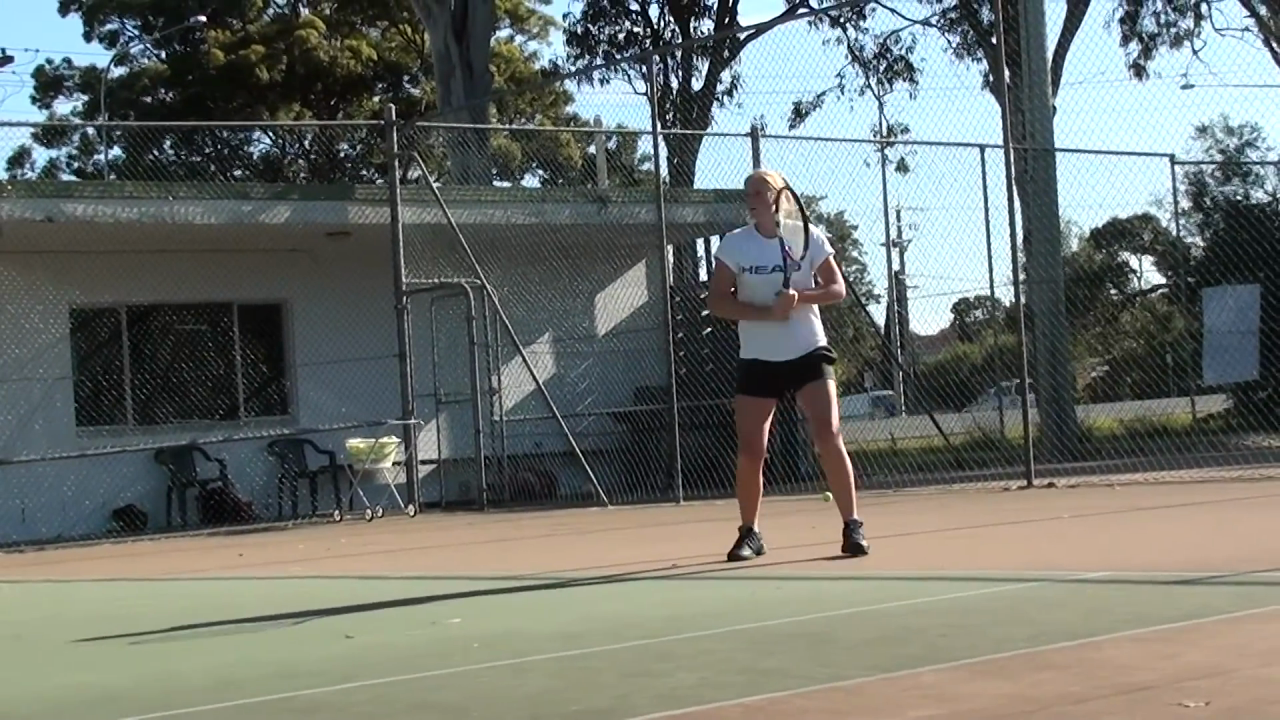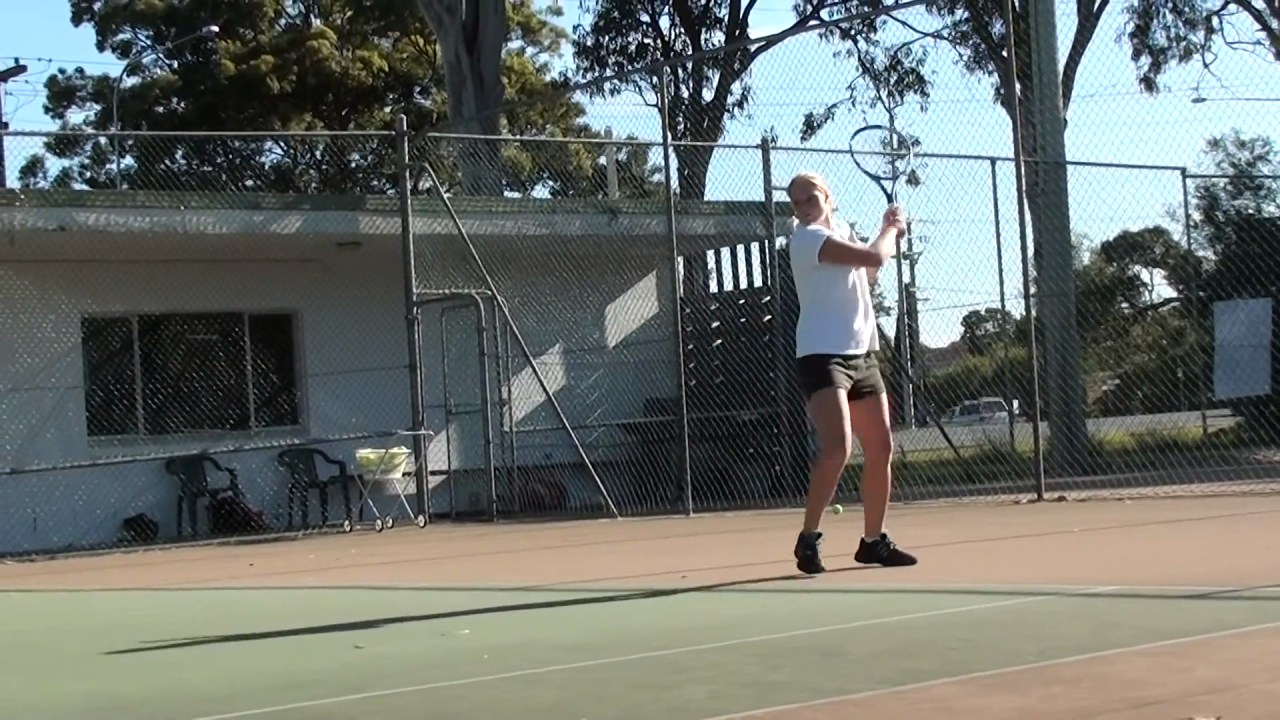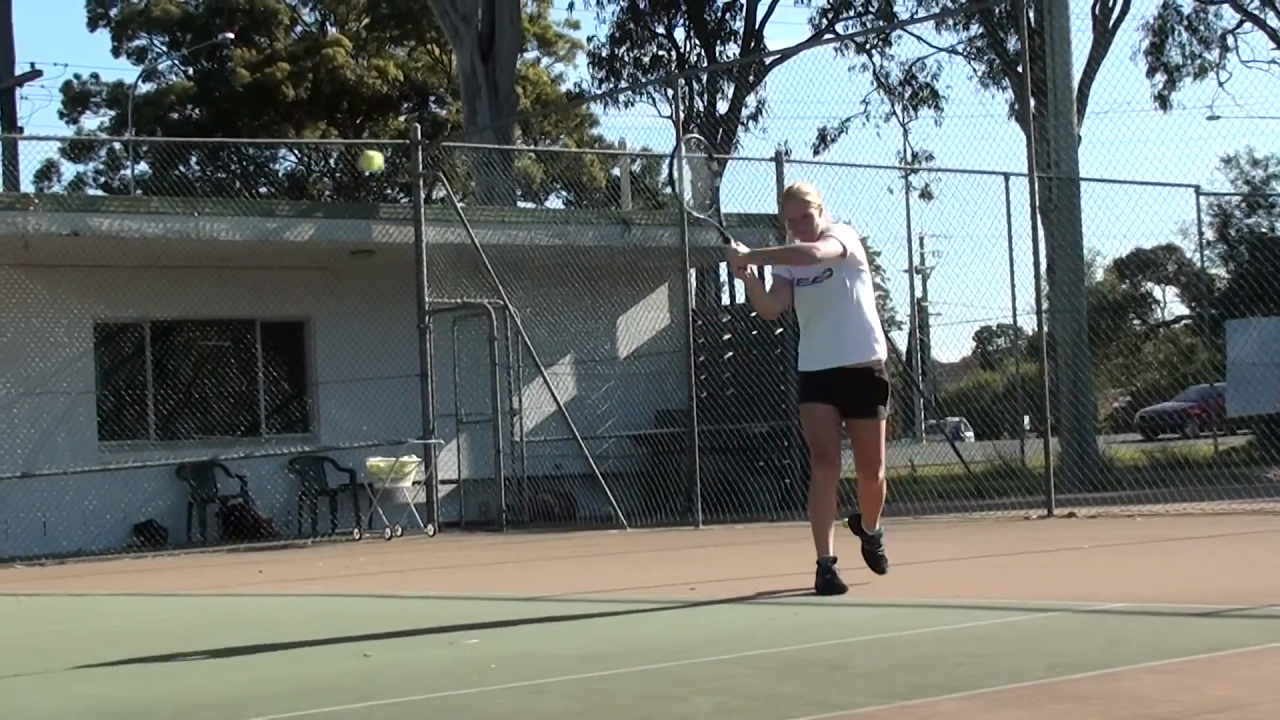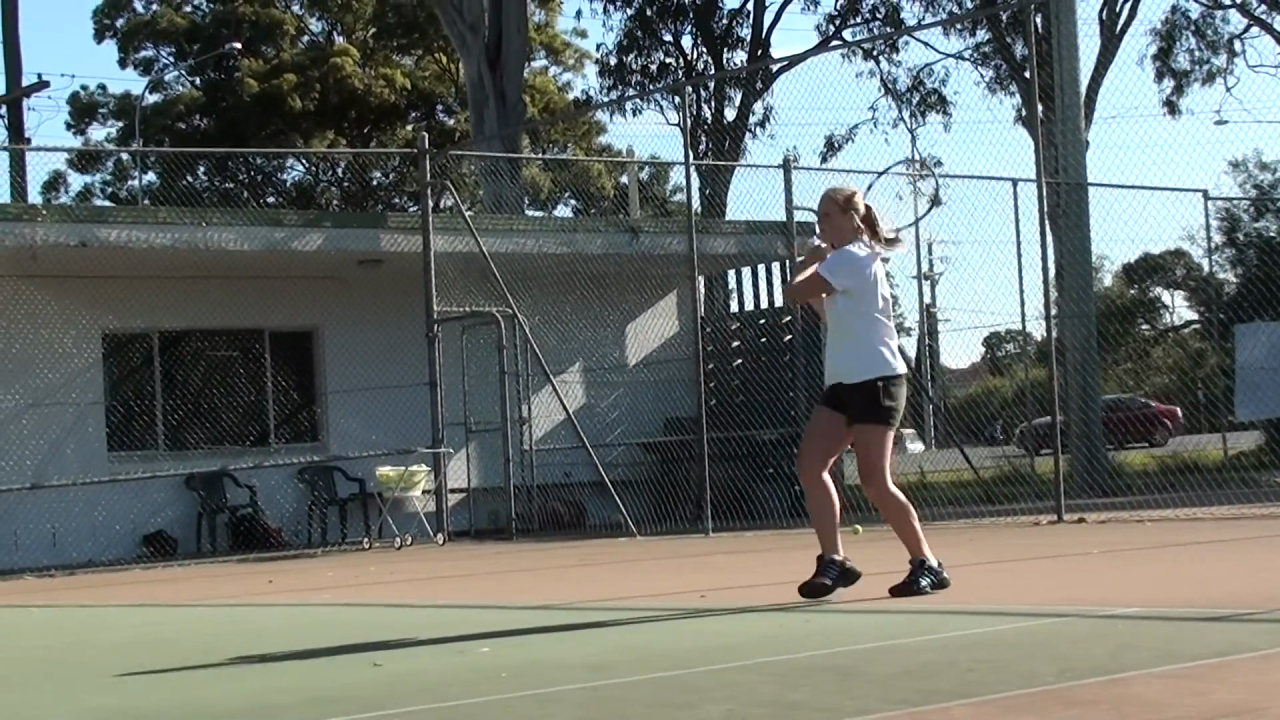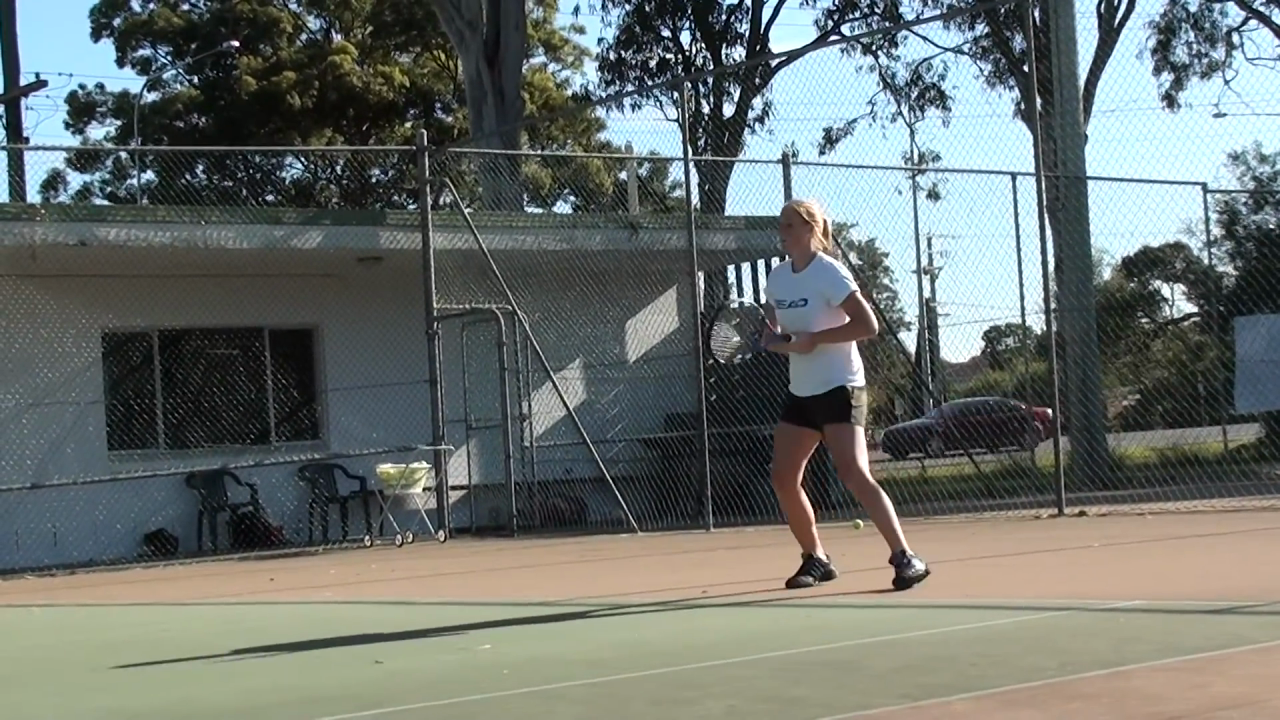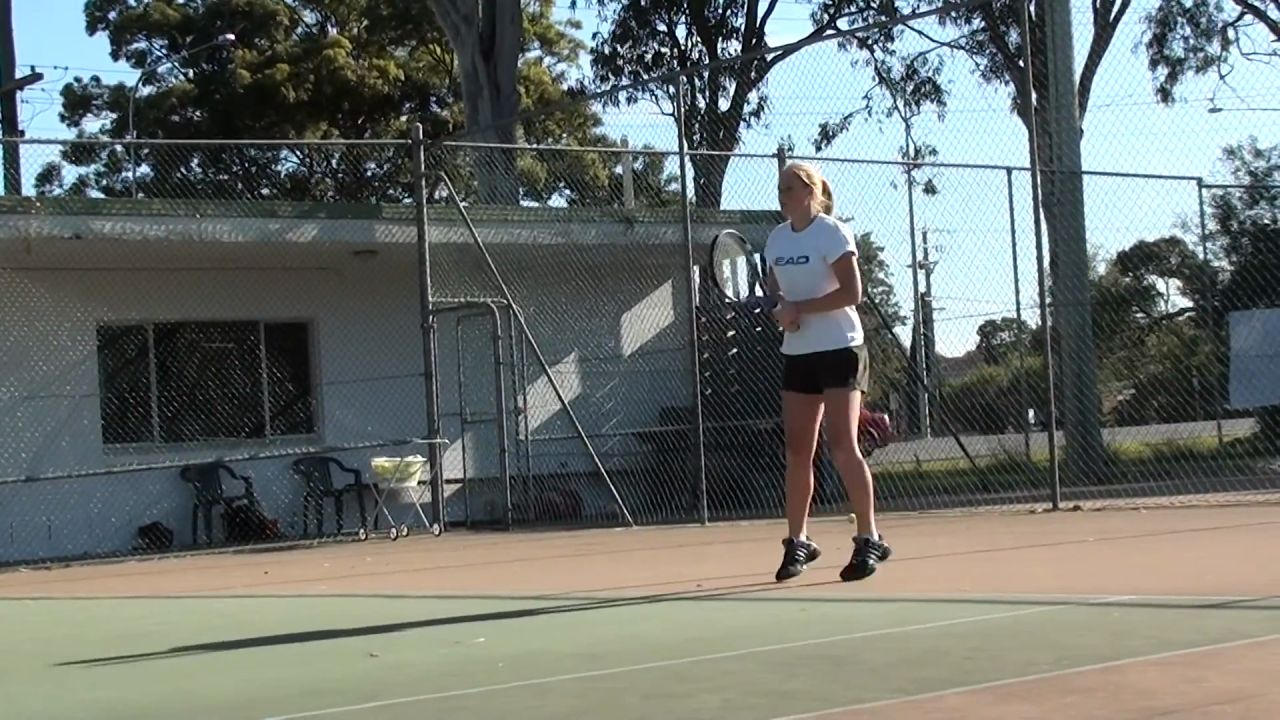
dt=0.5s
person 1, frame 1
left shoulder: (810, 237)
right shoulder: (732, 245)
left elbow: (838, 289)
right elbow: (717, 303)
left wrist: (802, 297)
right wrist: (769, 312)
left hip: (808, 351)
right hip: (757, 359)
left knee: (829, 436)
right knee: (752, 451)
left ankle: (852, 526)
right ankle: (749, 533)
person 1, frame 2
left shoulder: (839, 229)
right shoulder: (808, 237)
left elbow: (866, 267)
right elbow: (872, 257)
left wrist: (889, 228)
right wrist: (889, 229)
left hip: (860, 354)
right hip: (822, 356)
left knee: (881, 451)
right knee: (835, 448)
left ankle: (873, 540)
right ankle: (809, 535)
person 1, frame 3
left shoulder: (844, 237)
right shoulder: (786, 265)
left elbow: (812, 253)
right elbow: (769, 309)
left wrist: (757, 254)
right wrist: (747, 272)
left hip: (864, 370)
right hip: (817, 373)
left knee: (871, 470)
right knee: (826, 467)
left ankle: (869, 530)
right ankle: (826, 564)
person 1, frame 4
left shoulder: (853, 258)
right shoulder: (840, 262)
left elbow: (794, 292)
right elbow: (826, 311)
left wrist: (810, 264)
right wrist: (816, 263)
left hip: (876, 380)
right hip: (844, 383)
left knee: (875, 484)
right knee: (809, 466)
left ankle: (927, 565)
right ankle: (832, 562)
person 1, frame 5
left shoulder: (830, 273)
right shoulder: (776, 277)
left elbow: (867, 325)
right elbow: (772, 328)
left wrist: (815, 341)
right wrist: (779, 341)
left hip: (839, 386)
right hip: (800, 391)
left knee: (854, 474)
right knee: (783, 479)
left ankle: (905, 557)
right ankle: (815, 558)
person 1, frame 6
left shoulder: (833, 232)
right shoulder: (777, 238)
left elbow: (851, 292)
left wrist: (799, 308)
right wrist: (780, 310)
left hip: (839, 351)
right hip: (797, 354)
left knee: (843, 447)
right knee: (796, 453)
left ankle: (869, 540)
right ankle: (797, 542)
